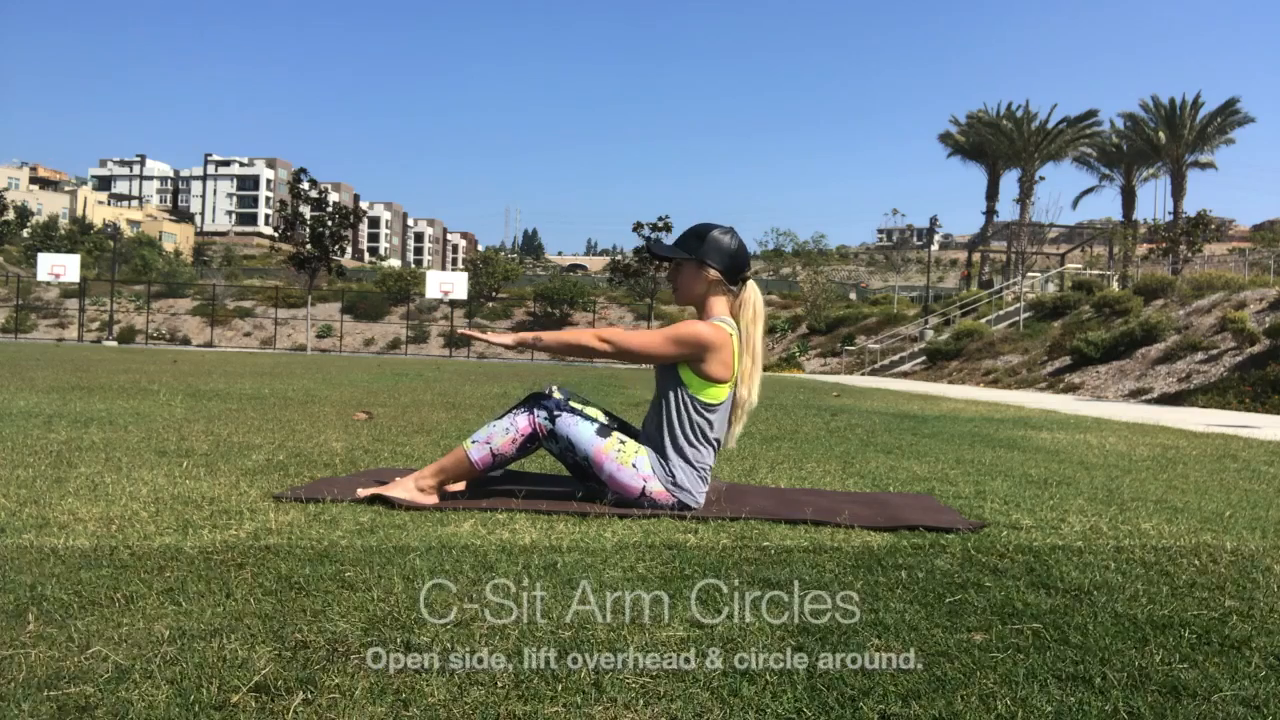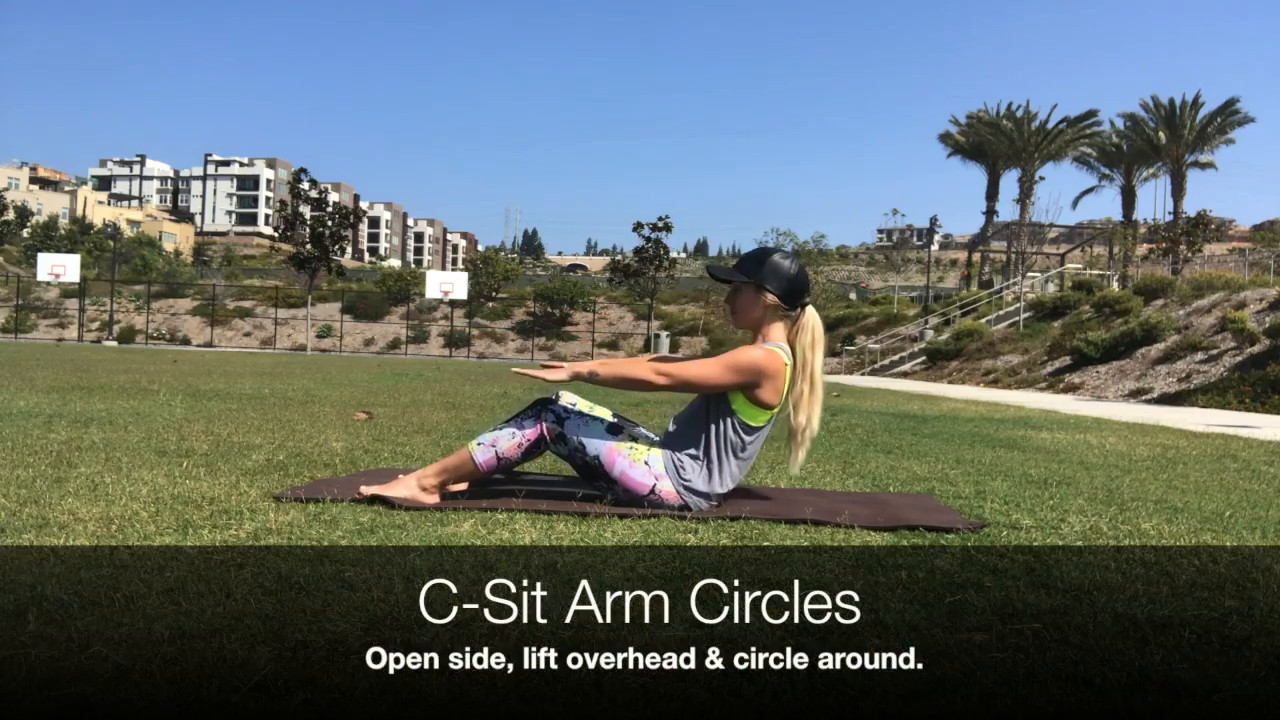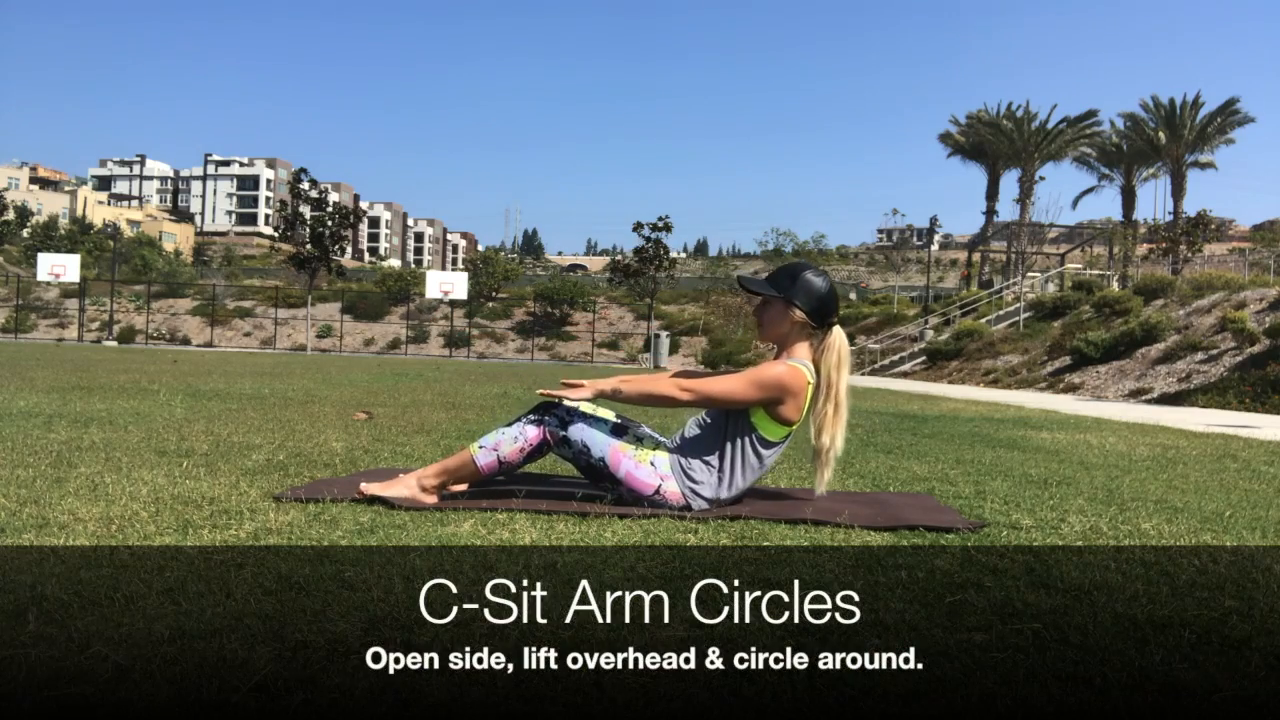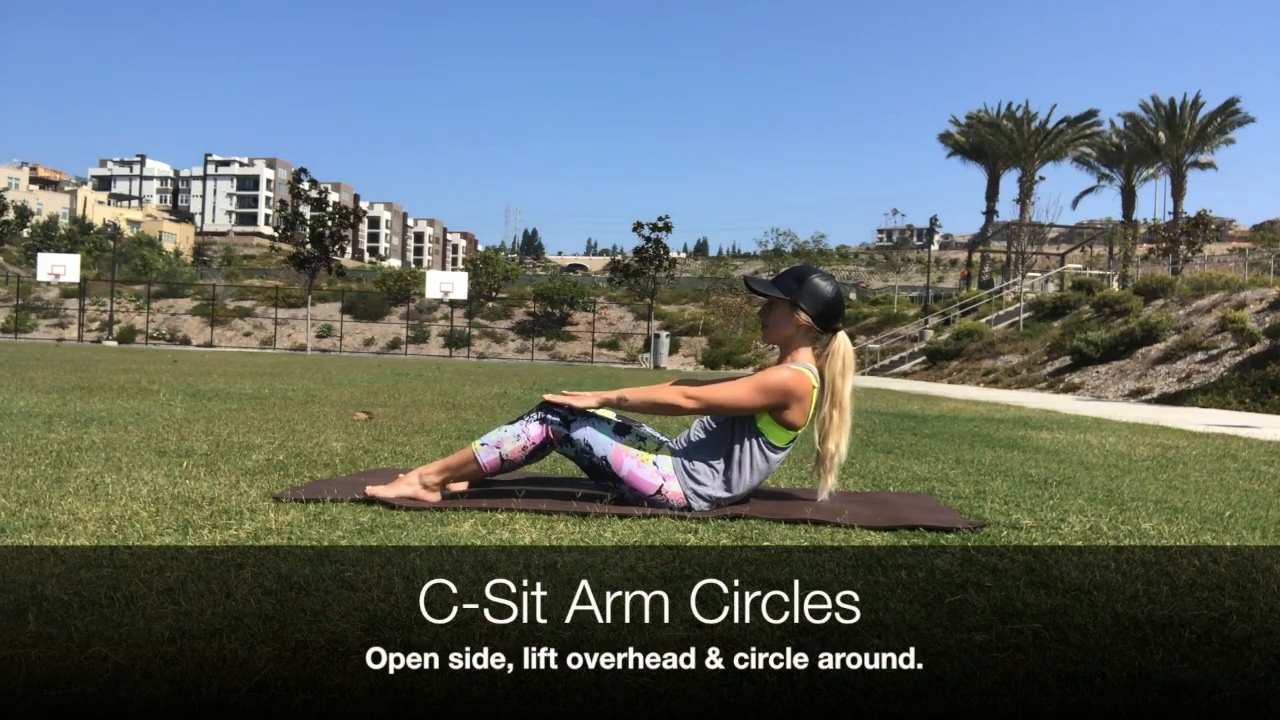
dt=0.4s
person 1, frame 1
left shoulder: (707, 336)
right shoulder: (718, 334)
left elbow: (605, 343)
right elbow: (618, 338)
left wrist: (521, 339)
right wrist: (529, 338)
left hip: (667, 486)
right hip: (661, 468)
left knee: (542, 415)
right knee: (552, 399)
left ankle: (425, 484)
right ankle: (455, 476)
person 1, frame 2
left shoulder: (763, 361)
right shoulder: (761, 358)
left elbow: (660, 377)
right elbow: (665, 362)
left wrist: (579, 371)
right wrist: (584, 367)
left hip: (675, 485)
right hip: (671, 465)
left knee: (550, 419)
right knee: (560, 407)
left ankle: (427, 482)
right ankle: (453, 474)
person 1, frame 3
left shoulder: (786, 377)
right shoulder: (780, 372)
left elbow: (683, 392)
right elbow: (689, 376)
left wrist: (603, 388)
right wrist: (606, 383)
left hip: (680, 487)
right hip: (678, 466)
left knee: (554, 422)
right knee: (561, 414)
left ankle: (428, 482)
right ankle: (456, 474)
person 1, frame 4
left shoulder: (791, 381)
right shoulder: (786, 376)
left elbow: (688, 400)
right elbow: (693, 386)
left wrist: (606, 398)
right wrist: (607, 398)
left hip: (682, 488)
right hip: (681, 466)
left knee: (557, 420)
right knee: (564, 412)
left ankle: (428, 480)
right ankle: (457, 474)
